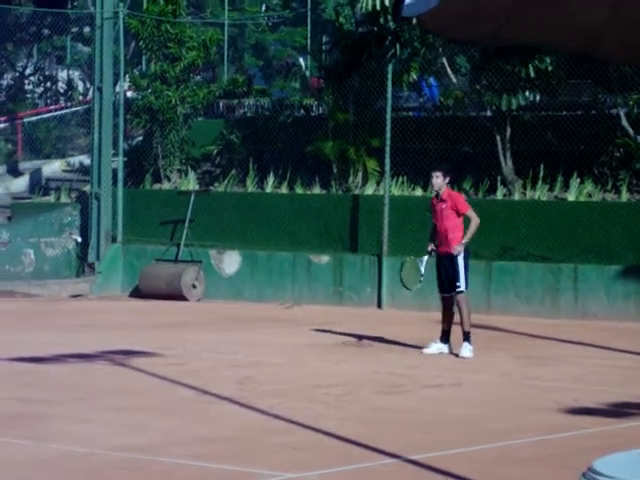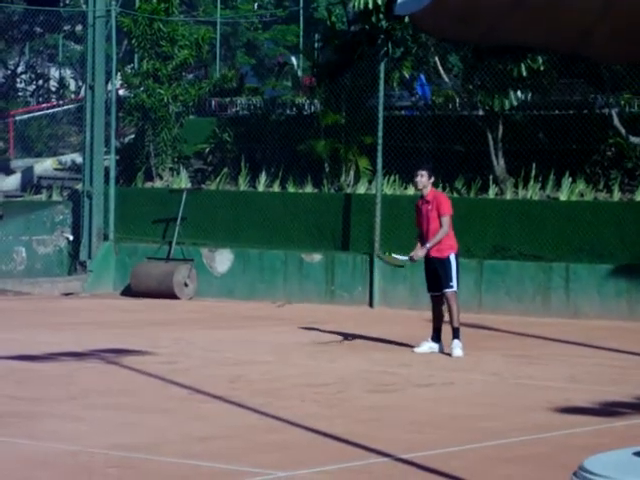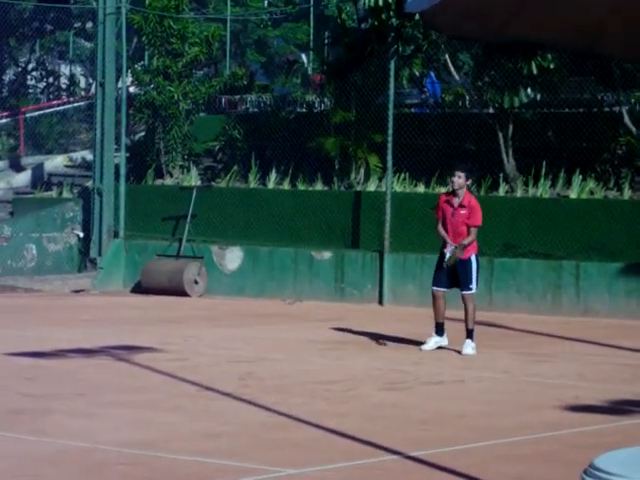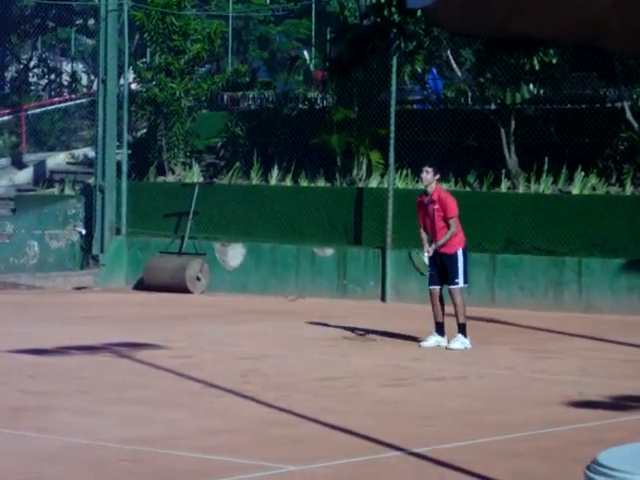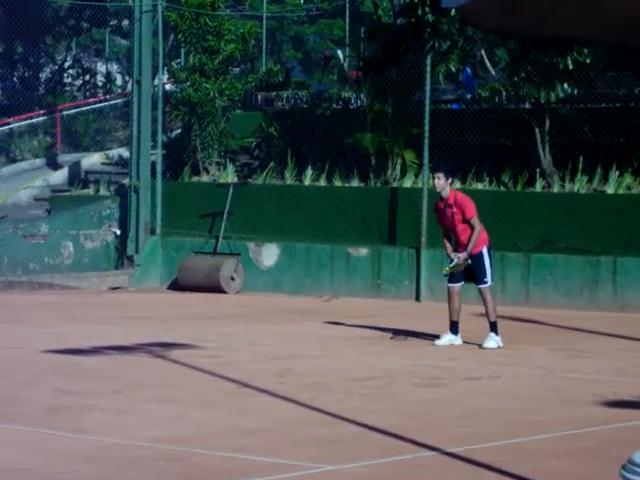
dt=1s
person 1, frame 1
left shoulder: (455, 198)
right shoulder: (434, 201)
left elbow: (475, 220)
left wrist: (462, 243)
right wrist: (432, 242)
left hip: (455, 254)
right hip: (441, 254)
left knee: (459, 296)
right knee: (445, 299)
left ankle: (467, 343)
right ankle: (444, 342)
person 1, frame 2
left shoulder: (441, 198)
right shoulder: (419, 203)
left elbow: (445, 229)
left wrist: (425, 247)
right wrist: (417, 247)
left hip: (446, 253)
right hip: (430, 255)
left knee: (450, 294)
right knee: (435, 298)
left ankle: (456, 340)
right ankle: (435, 341)
person 1, frame 3
left shoulder: (473, 205)
right shoulder: (443, 199)
left elbow: (472, 235)
right elbow: (439, 225)
left wrist: (457, 247)
right wrist: (448, 242)
left hip: (466, 255)
right hip: (447, 252)
left knee: (467, 296)
right knee: (437, 292)
left ankle: (469, 340)
right ankle: (439, 335)
person 1, frame 4
left shoulder: (446, 198)
right shoulder: (420, 201)
left elbow: (453, 228)
left wrist: (434, 246)
right wrist: (426, 246)
left hip: (454, 249)
right hip: (436, 250)
left knee: (455, 290)
right knee: (434, 291)
left ankle: (462, 336)
right ankle: (439, 334)
person 1, frame 5
left shoulder: (462, 200)
right shoulder: (438, 206)
left elbow: (477, 228)
left wrist: (467, 252)
right wrist: (450, 251)
left hip: (478, 248)
right hip: (459, 251)
left knee: (484, 289)
right knee: (453, 289)
left ankle: (494, 334)
right ankle: (453, 333)
